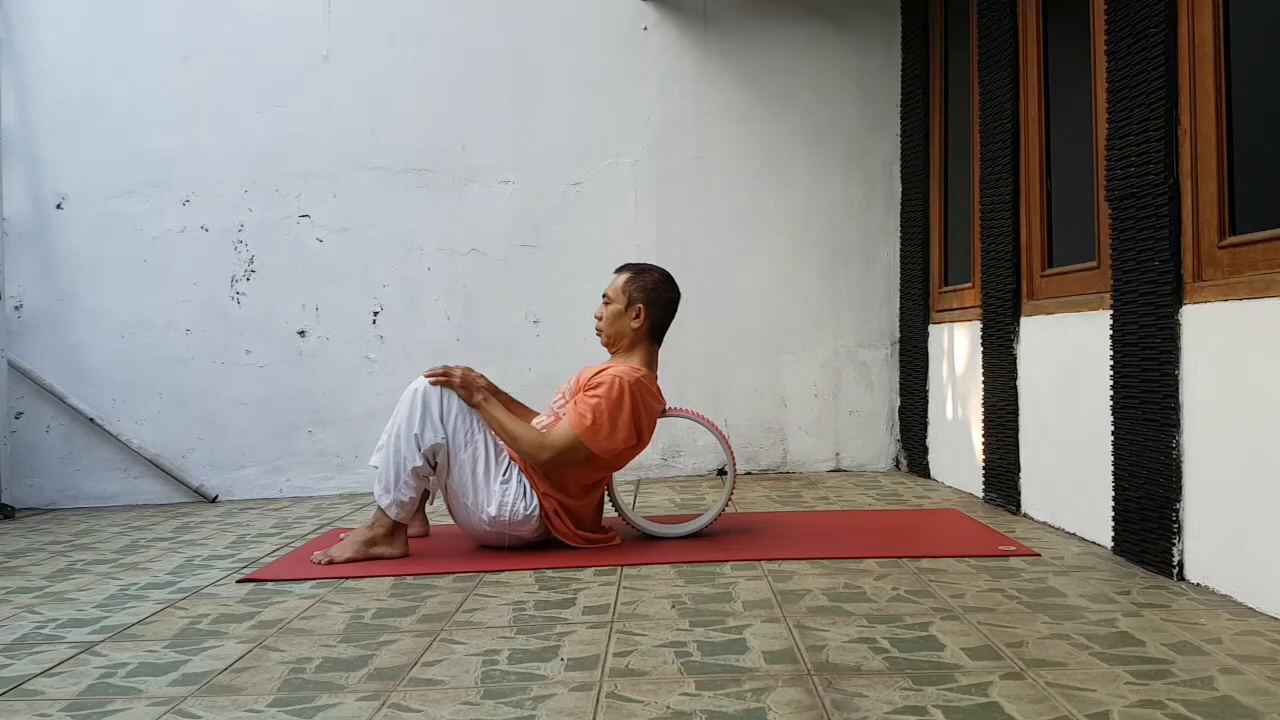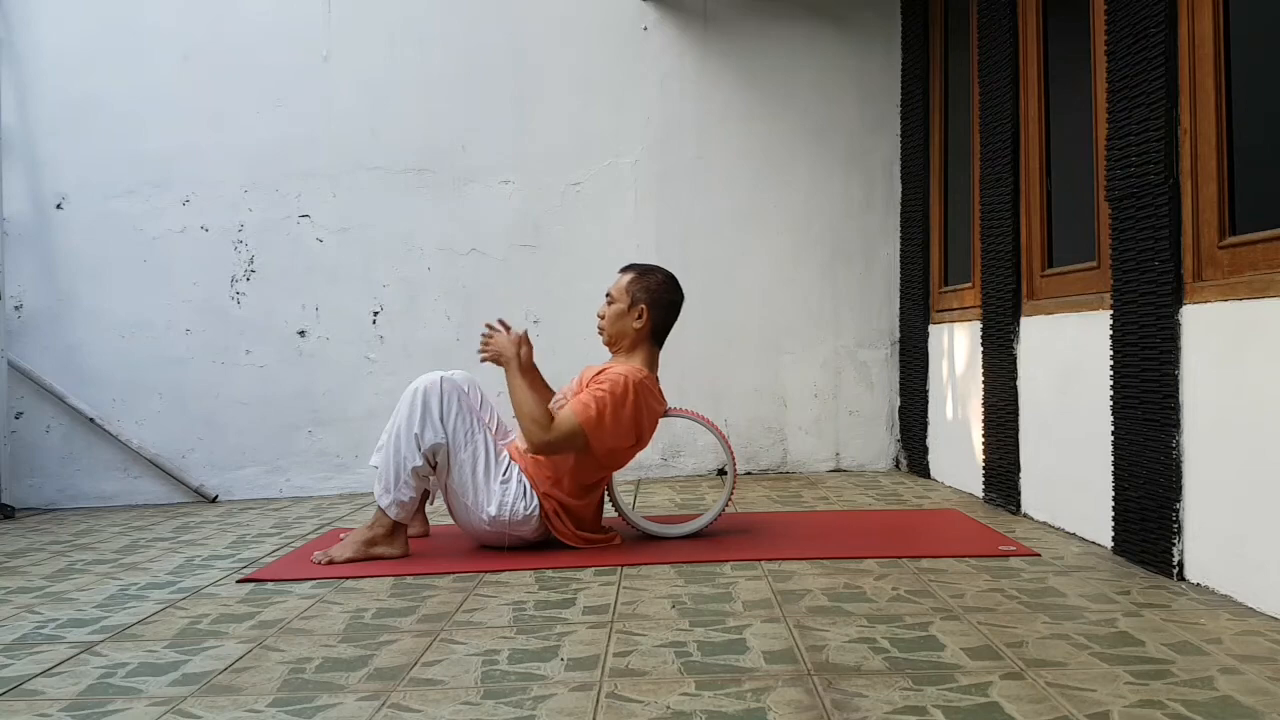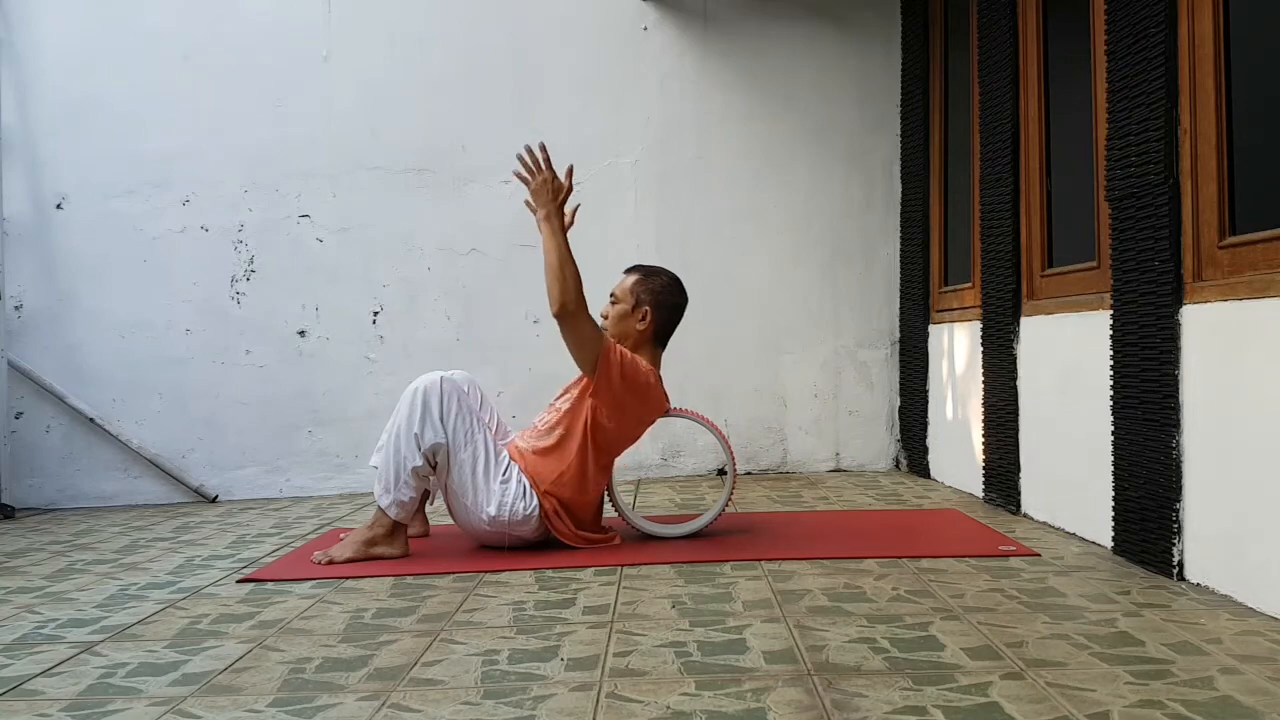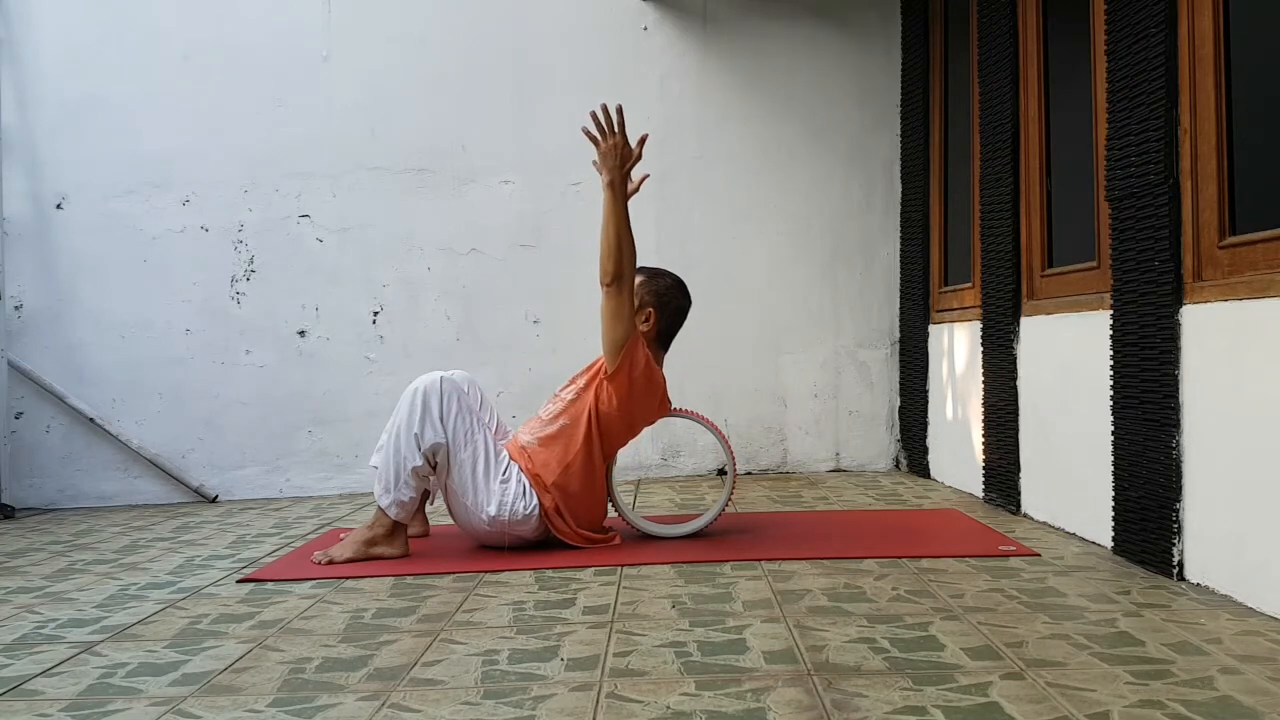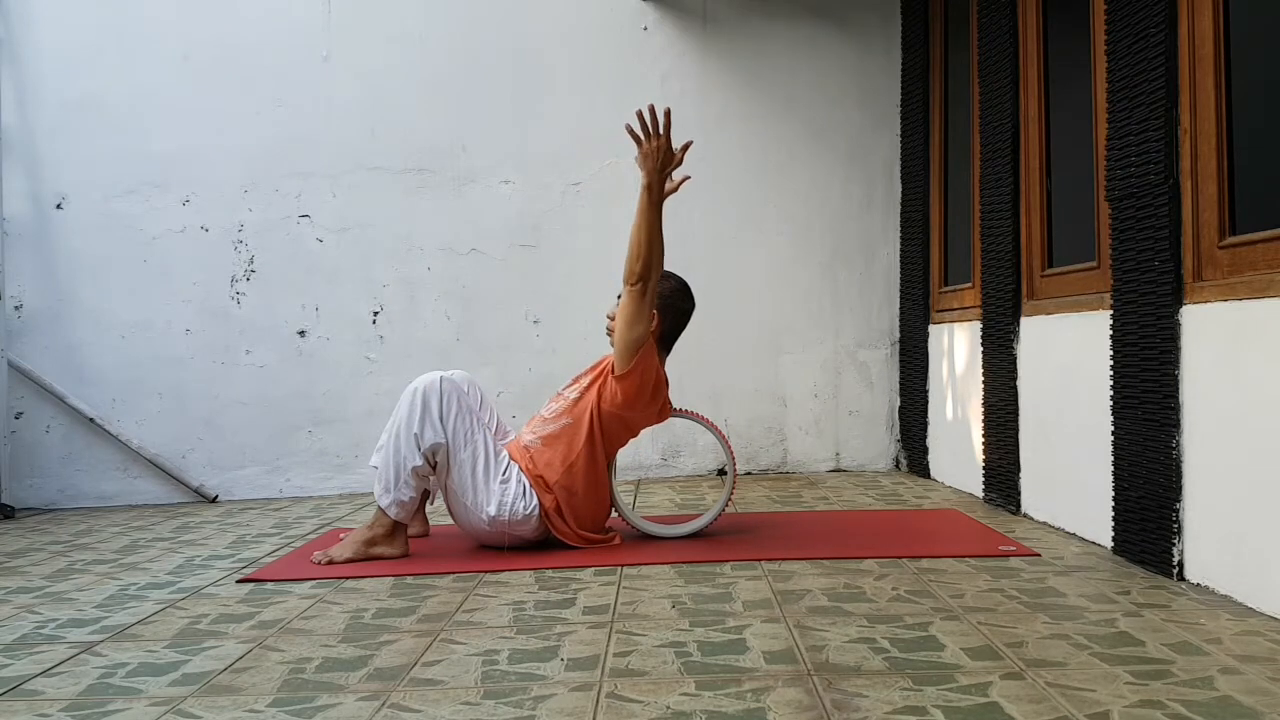
dt=0.7s
person 1, frame 1
left shoulder: (620, 383)
right shoulder: (624, 378)
left elbow: (545, 453)
left wrist: (480, 398)
right wrist: (489, 391)
left hip: (518, 509)
right hip: (521, 487)
left knee: (430, 393)
right knee: (446, 390)
left ankle: (384, 532)
right ankle: (411, 512)
person 1, frame 2
left shoulder: (624, 385)
right shoulder: (628, 379)
left elbow: (542, 438)
left wrist: (513, 362)
right wrist: (526, 366)
left hip: (517, 507)
right hip: (518, 480)
left knee: (433, 391)
right knee: (458, 388)
left ankle: (385, 531)
right ankle: (411, 511)
person 1, frame 3
left shoulder: (632, 379)
right shoulder: (632, 378)
left elbow: (566, 308)
right elbow: (574, 314)
left wrist: (551, 217)
right wrist: (552, 231)
left hip: (516, 508)
right hip: (520, 485)
left knee: (434, 393)
right knee: (456, 388)
left ankle: (386, 531)
right ankle: (410, 512)
person 1, frame 4
left shoulder: (637, 376)
right shoulder: (634, 379)
left elbow: (614, 280)
right elbow: (620, 285)
left wrist: (614, 186)
right wrist: (617, 196)
left hip: (514, 507)
right hip: (519, 483)
left knee: (434, 392)
right knee: (456, 386)
left ankle: (387, 529)
right ankle: (411, 511)
person 1, frame 5
left shoulder: (639, 375)
right shoulder: (637, 380)
left elbow: (639, 281)
right elbow: (645, 285)
left wrist: (650, 188)
right wrist: (655, 196)
left hip: (515, 507)
right hip: (518, 481)
left knee: (435, 391)
right knee: (456, 386)
left ankle: (386, 530)
right ankle: (411, 511)
